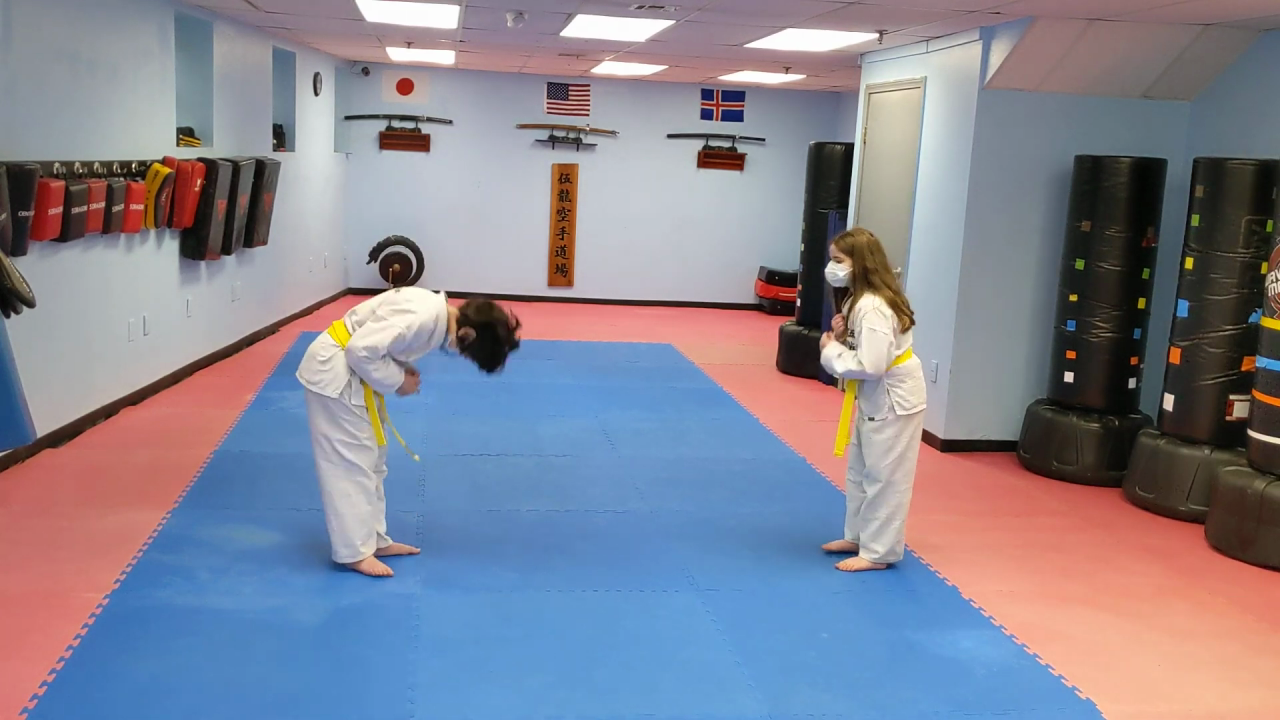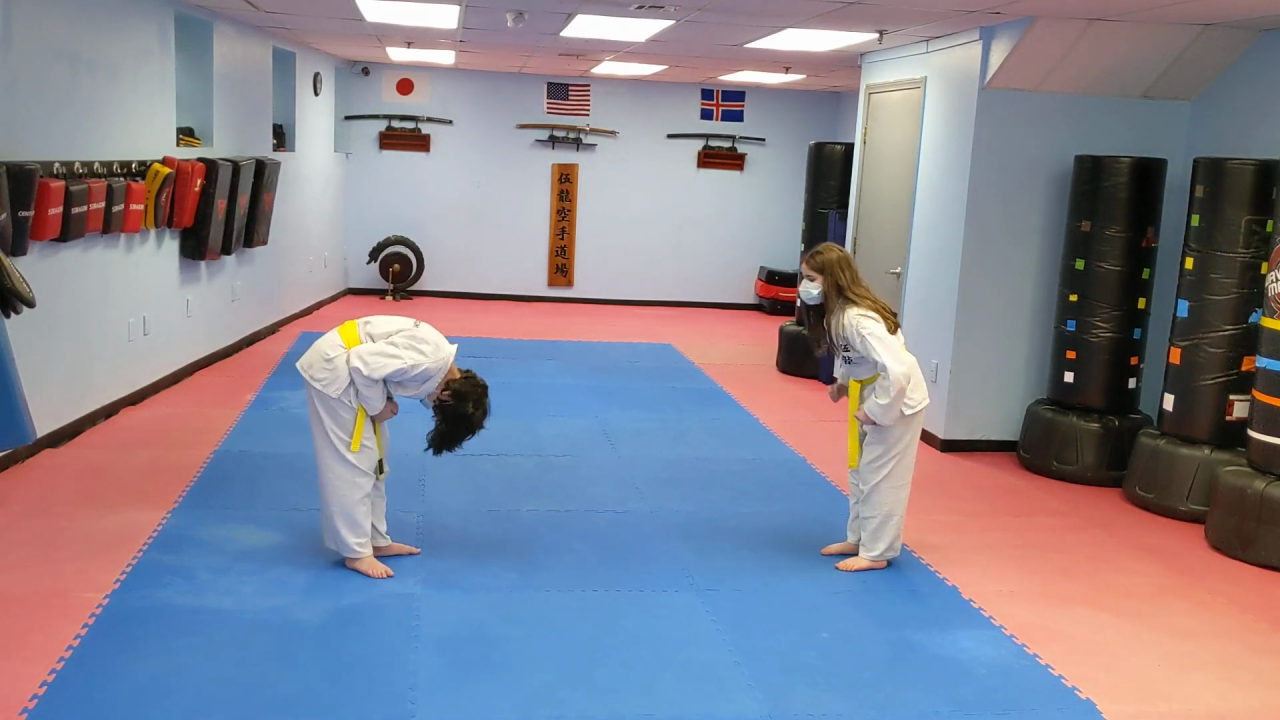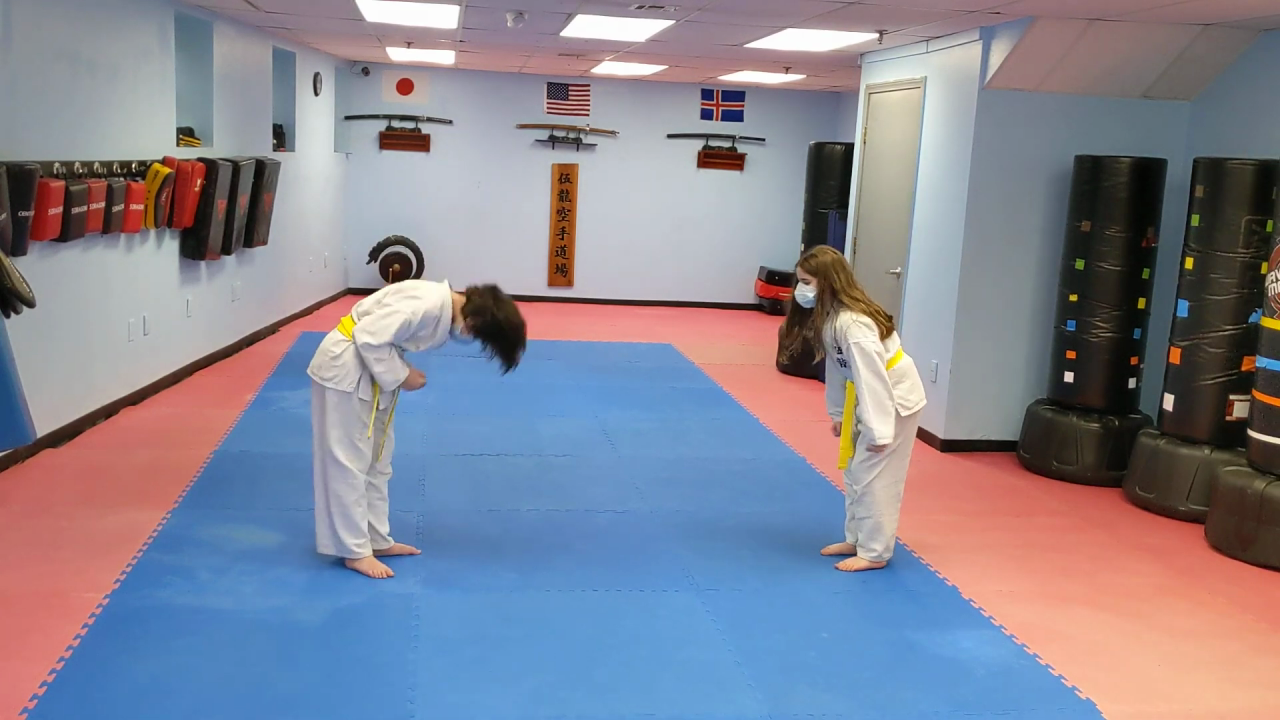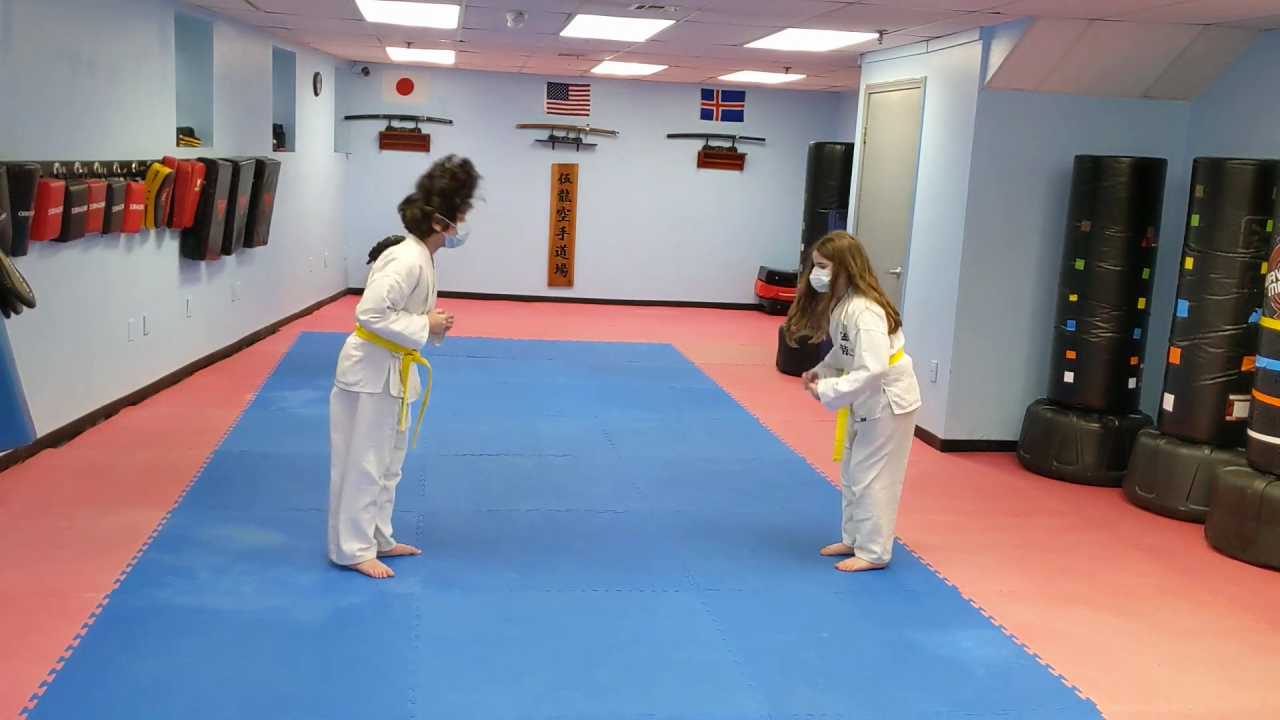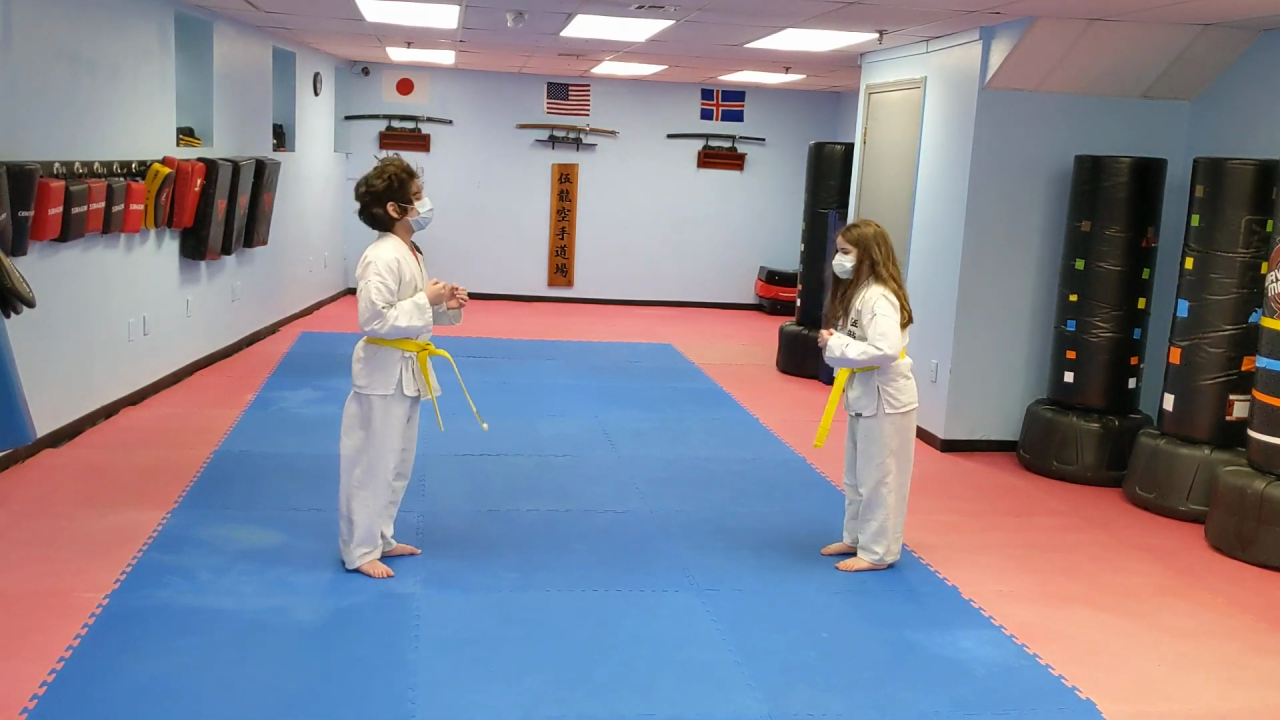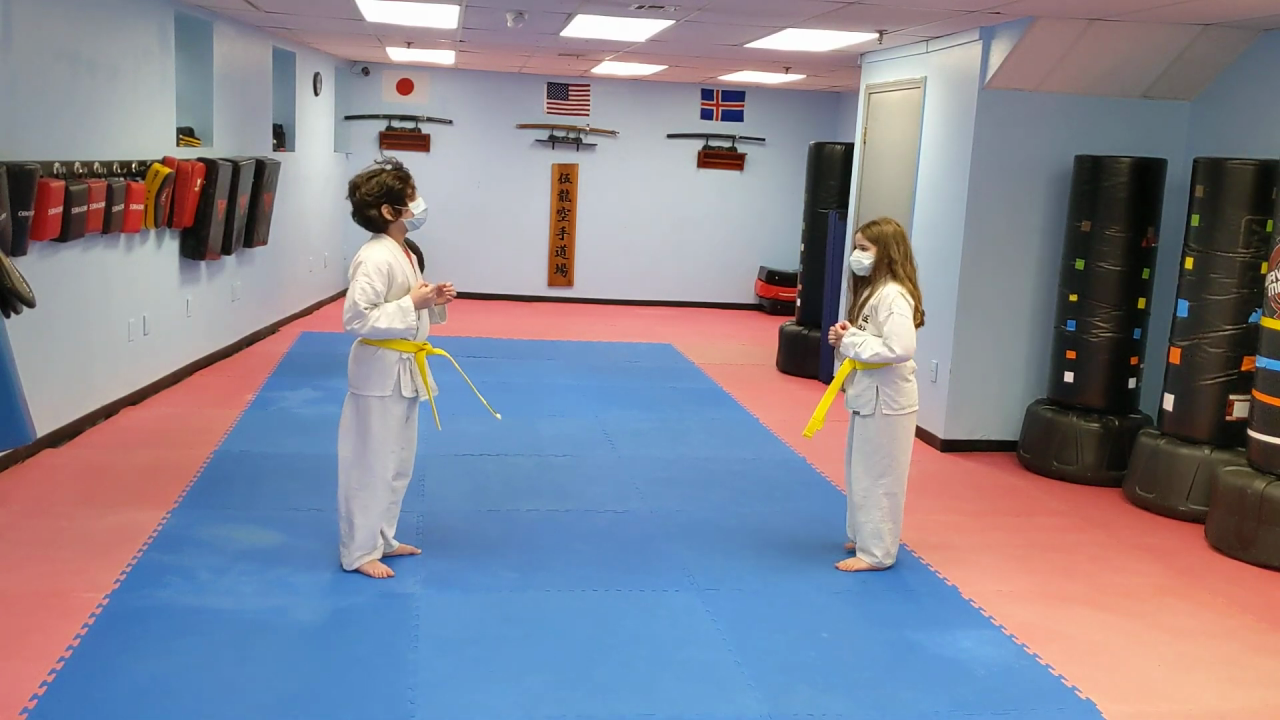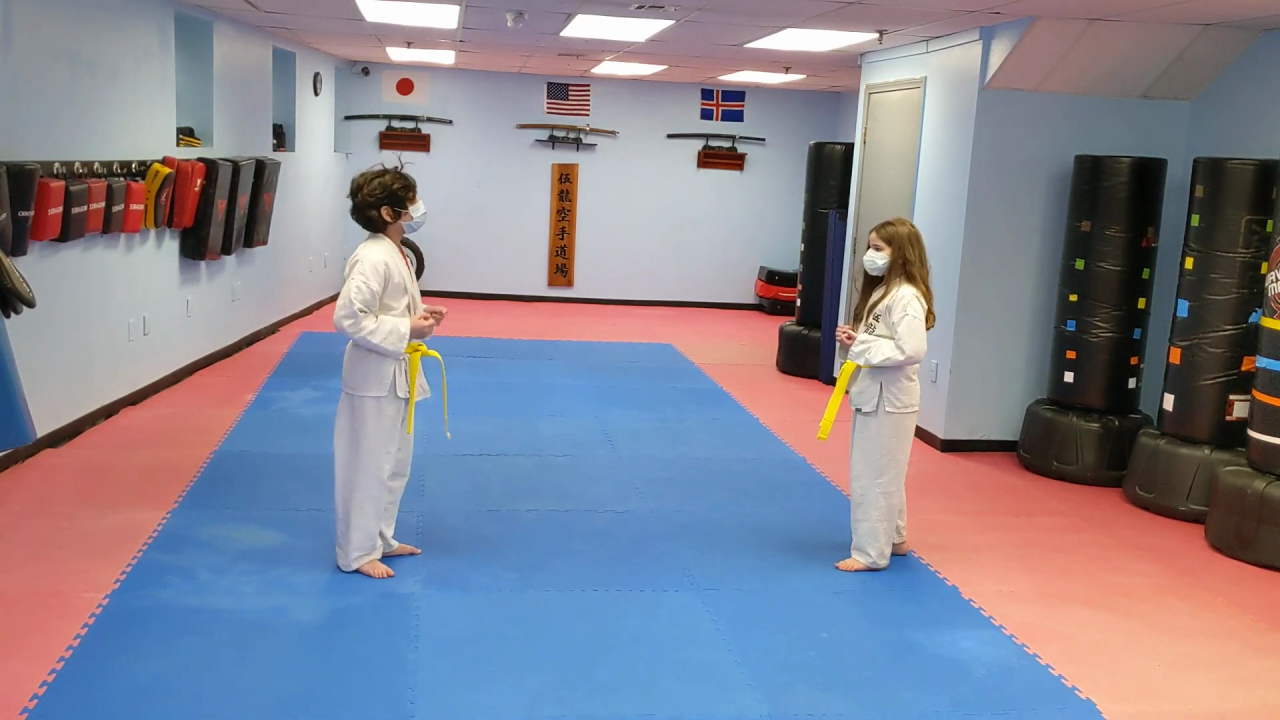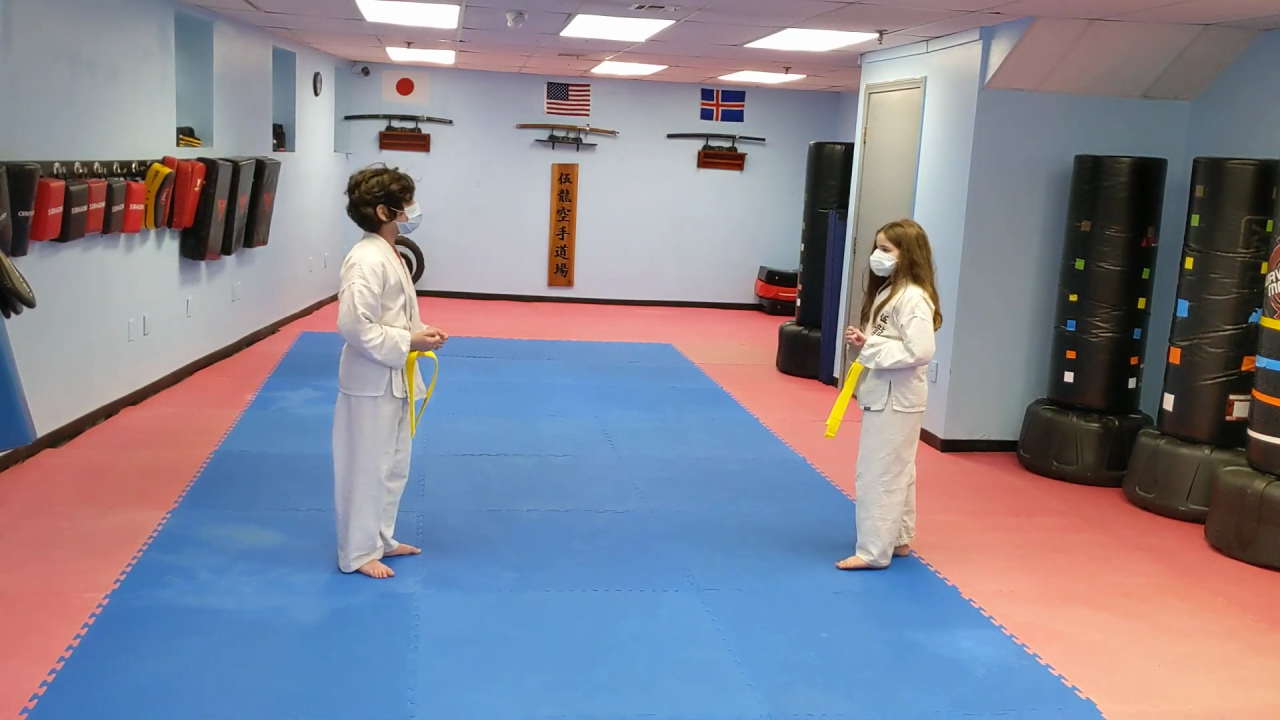
dt=0.2s
person 1, frame 1
left shoulder: (432, 310)
right shoulder: (427, 318)
right elbow: (362, 349)
left wrist: (403, 371)
right wrist: (398, 380)
left hip: (352, 373)
right hip: (333, 369)
left knee: (372, 458)
right knee: (353, 458)
left ankle: (374, 539)
right ankle: (356, 551)
person 1, frame 2
left shoulder: (439, 359)
right shoulder: (429, 361)
right elbow: (361, 362)
left wrist: (380, 403)
right wrist: (378, 406)
left hip: (351, 368)
right hip: (333, 369)
left knee: (371, 457)
right knee: (352, 462)
left ankle: (374, 539)
right ankle: (356, 551)
person 1, frame 3
left shoulder: (445, 308)
right shoulder: (427, 305)
right elbow: (368, 336)
left wrist: (404, 373)
right wrist: (400, 377)
left hip: (364, 367)
right hip: (345, 368)
left knee: (377, 458)
right knee: (349, 457)
left ankle: (376, 537)
right ankle: (355, 549)
person 1, frame 4
left shoulder: (420, 259)
right shoulder: (407, 260)
right elbow: (371, 314)
left wrist: (432, 323)
right wrist: (425, 327)
left hip: (388, 370)
right hip: (371, 373)
left knee: (388, 462)
right knee: (365, 462)
left ankle: (377, 538)
right ankle: (354, 549)
person 1, frame 5
left shoulder: (408, 252)
right shoulder: (384, 258)
right elbow: (372, 320)
left wrist: (445, 303)
right wrist: (426, 302)
left hip: (404, 371)
right hip: (384, 373)
left knee: (397, 464)
right knee: (373, 464)
left ankle: (380, 539)
right ankle: (361, 549)
person 1, frame 6
left shoulder: (402, 253)
right shoulder: (375, 259)
right elbow: (357, 319)
left wrist: (432, 302)
right wrist: (411, 305)
left hip: (402, 372)
right hip: (379, 374)
left knee: (397, 464)
right knee: (371, 464)
left ankle: (381, 539)
right ankle: (360, 552)
person 1, frame 7
left shoulder: (396, 254)
right shoulder: (372, 258)
right elbow: (348, 318)
left wrist: (420, 317)
right wrist: (406, 329)
left hip: (397, 373)
right hip: (374, 375)
left knee: (395, 463)
right knee: (368, 464)
left ankle: (380, 538)
right ankle: (358, 551)
person 1, frame 8
left shoulder: (390, 255)
right shoulder: (366, 260)
right elbow: (354, 326)
left wrist: (421, 333)
right wrist: (408, 343)
left hip: (393, 375)
right hip: (371, 377)
left knee: (393, 463)
right knee: (366, 465)
left ankle: (380, 538)
right ankle: (359, 552)
person 2, frame 1
left shoulder: (873, 308)
right shoulder: (858, 299)
left elbow: (870, 365)
right elbow: (855, 348)
left wrist: (830, 351)
right wrist: (836, 339)
left hip: (894, 398)
right hip: (874, 396)
left knee: (885, 476)
right knee: (859, 470)
left ankle: (878, 551)
right ankle: (857, 536)
person 2, frame 2
left shoulder: (859, 319)
right shoulder: (836, 312)
left elbow: (897, 370)
left wrist: (876, 410)
right wrist: (844, 384)
left hip: (898, 399)
right hip: (875, 399)
left knee: (880, 476)
right knee: (861, 472)
left ankle: (876, 551)
right ankle: (858, 538)
person 2, frame 3
left shoulder: (853, 323)
right shoulder: (828, 316)
left elbow: (873, 380)
right elbow: (836, 368)
left wrist: (879, 432)
right wrist: (837, 413)
left hip: (894, 400)
right hip: (870, 399)
left knee: (873, 477)
right knee: (855, 473)
left ankle: (874, 552)
right ankle: (857, 538)
person 2, frame 4
left shoulder: (864, 310)
right shoulder: (837, 302)
left elbow: (873, 369)
left wrist: (829, 391)
right wrist: (821, 374)
left hip: (889, 398)
right hip: (868, 397)
left knee: (871, 477)
right knee: (853, 473)
left ankle: (873, 552)
right ankle: (855, 539)
person 2, frame 5
left shoulder: (879, 298)
right shoulder: (857, 291)
left elbow: (885, 350)
left wrist: (836, 346)
right wrist: (833, 342)
left hip: (886, 397)
right hip: (865, 395)
left knee: (879, 477)
right knee: (856, 473)
left ankle: (876, 552)
right ankle: (855, 538)
person 2, frame 6
left shoulder: (894, 296)
right shoulder: (874, 290)
left elbow: (900, 349)
left wrist: (852, 341)
right wrist: (845, 336)
left hip: (886, 396)
right hip: (869, 393)
left knee: (877, 476)
right knee: (860, 471)
left ankle: (875, 552)
right ankle: (864, 536)
person 2, frame 7
left shoulder: (906, 297)
right shoulder: (882, 290)
left elbow: (911, 350)
left wrist: (861, 344)
right wrist: (853, 339)
left hip: (889, 396)
right hip: (874, 392)
left knee: (875, 475)
right knee: (876, 472)
left ankle: (871, 553)
right ankle: (893, 537)
person 2, frame 8
left shoulder: (913, 298)
right shoulder: (887, 291)
left elbow: (920, 352)
left wrist: (871, 347)
right wrist: (861, 339)
left hip: (897, 397)
right hip: (881, 393)
left knee: (877, 474)
right knee: (897, 471)
left ankle: (874, 551)
right ankle: (898, 539)
